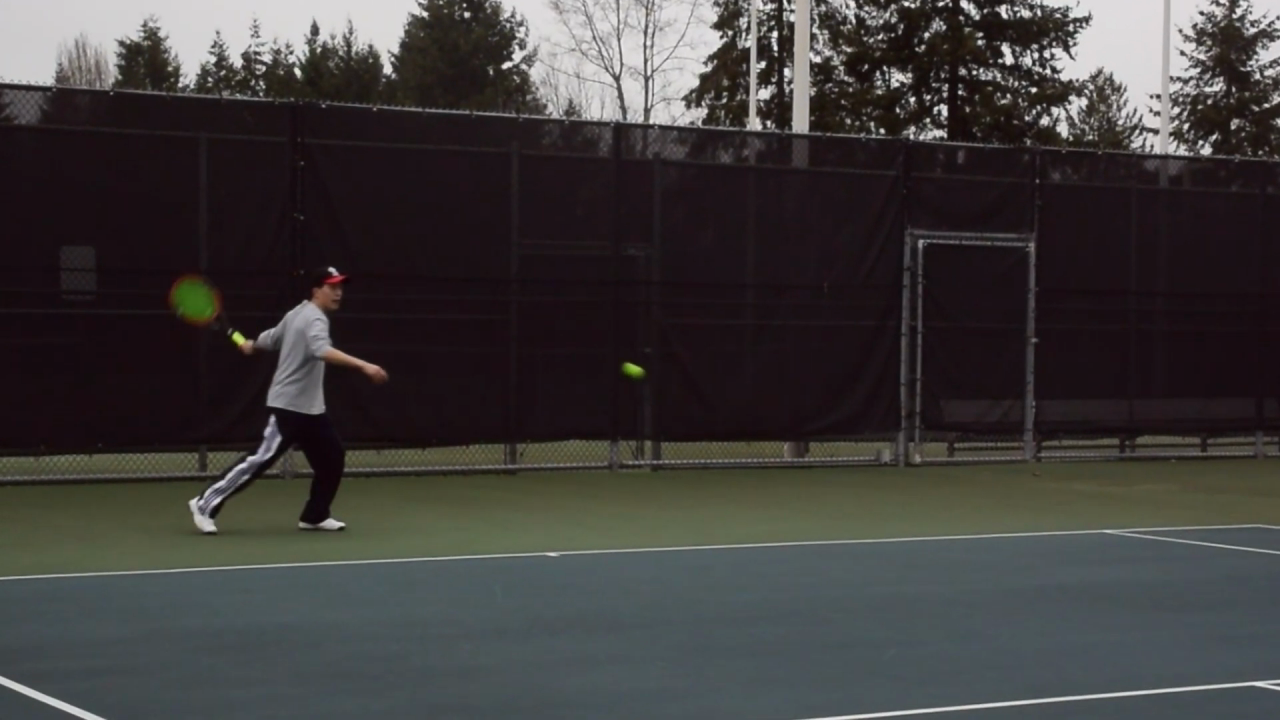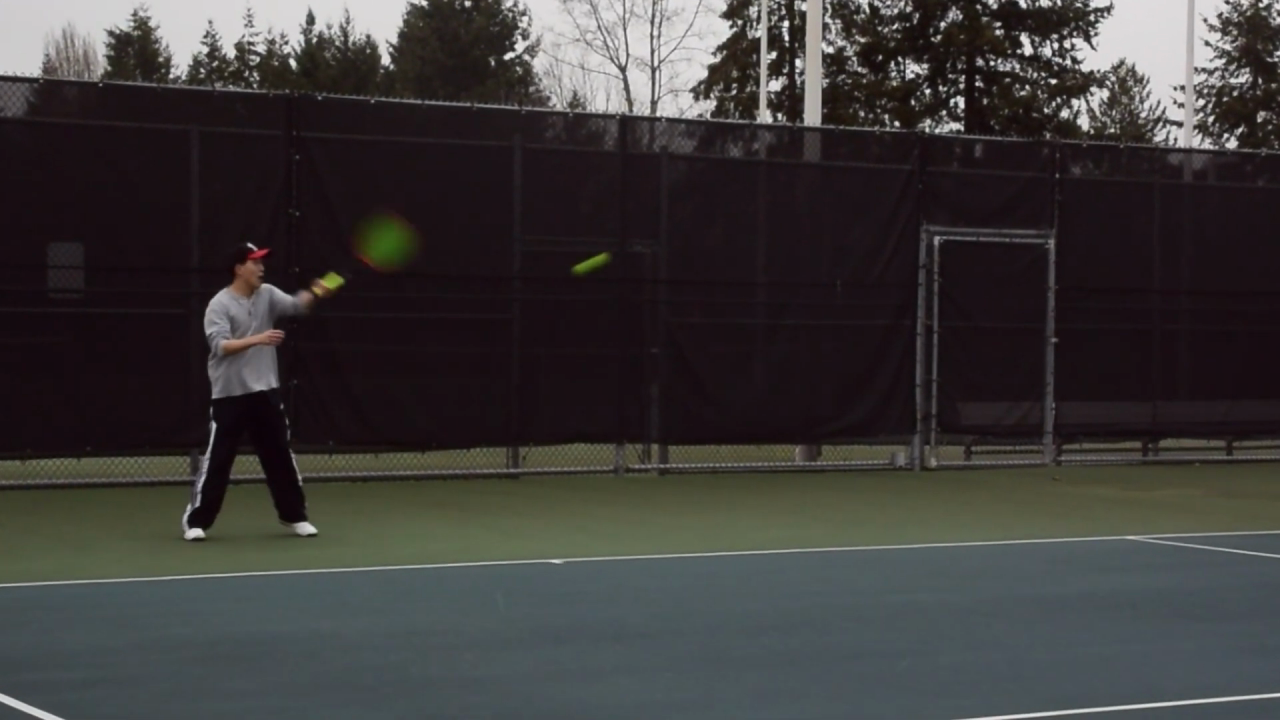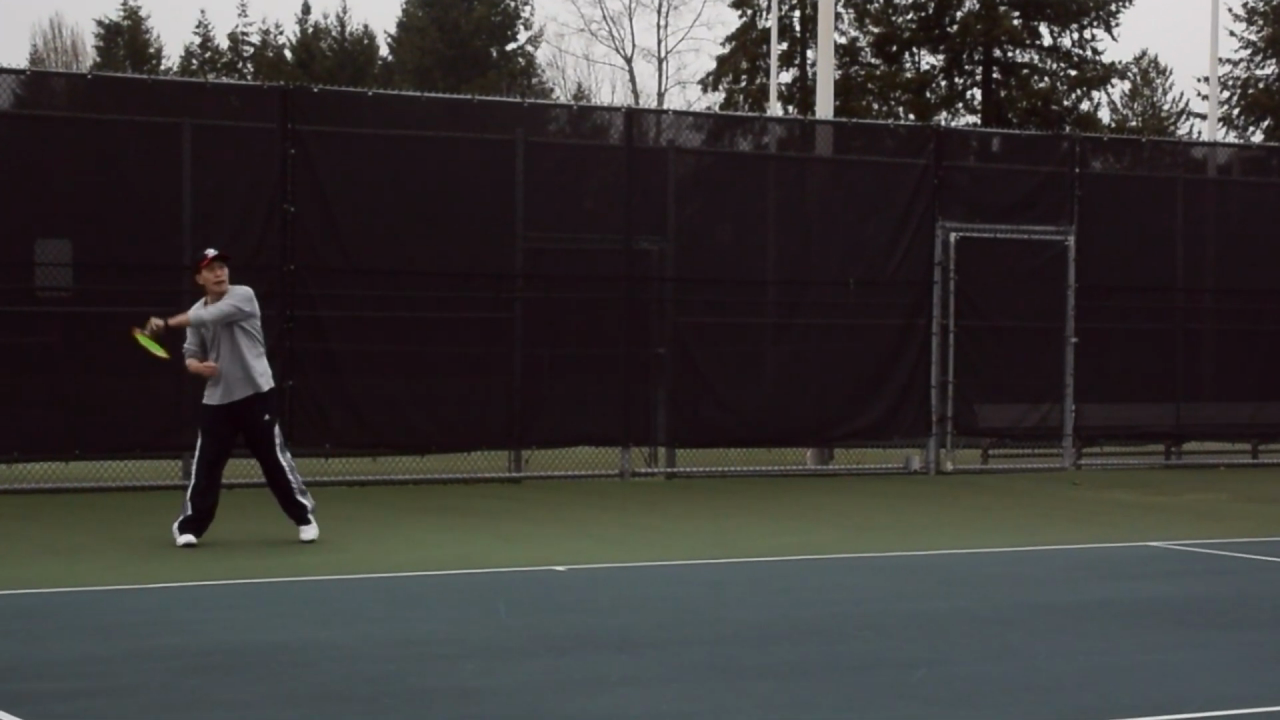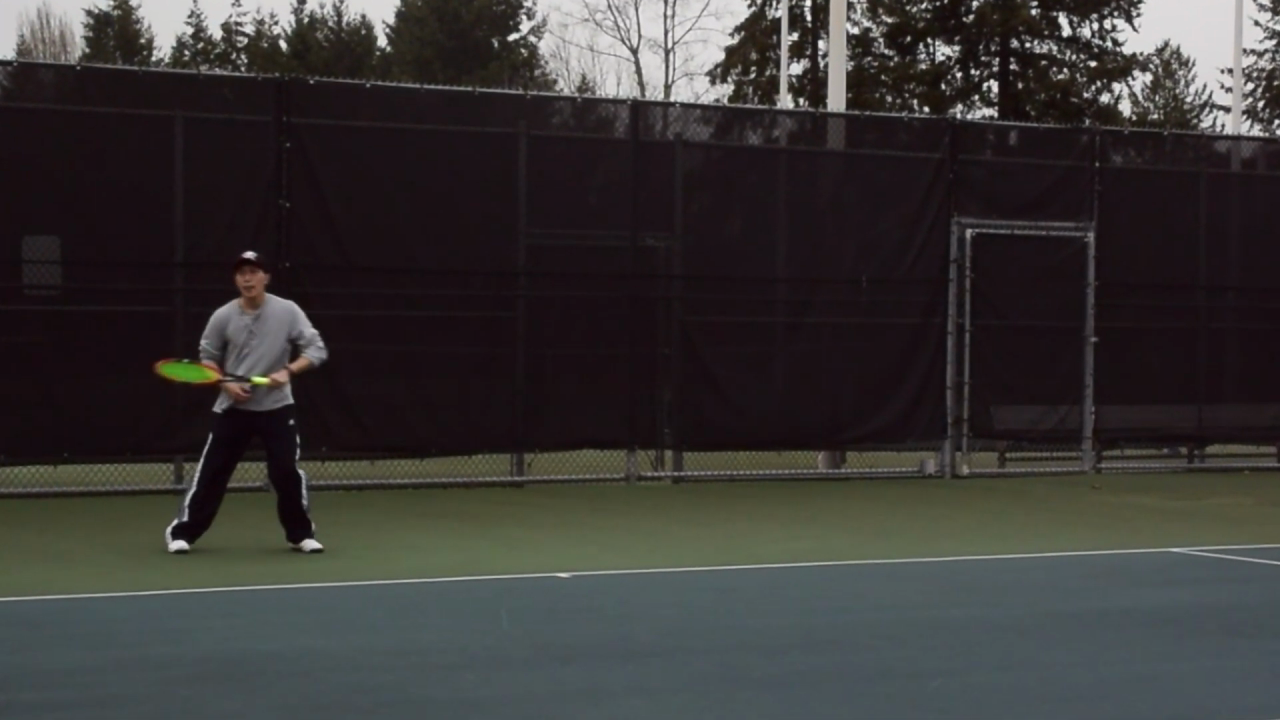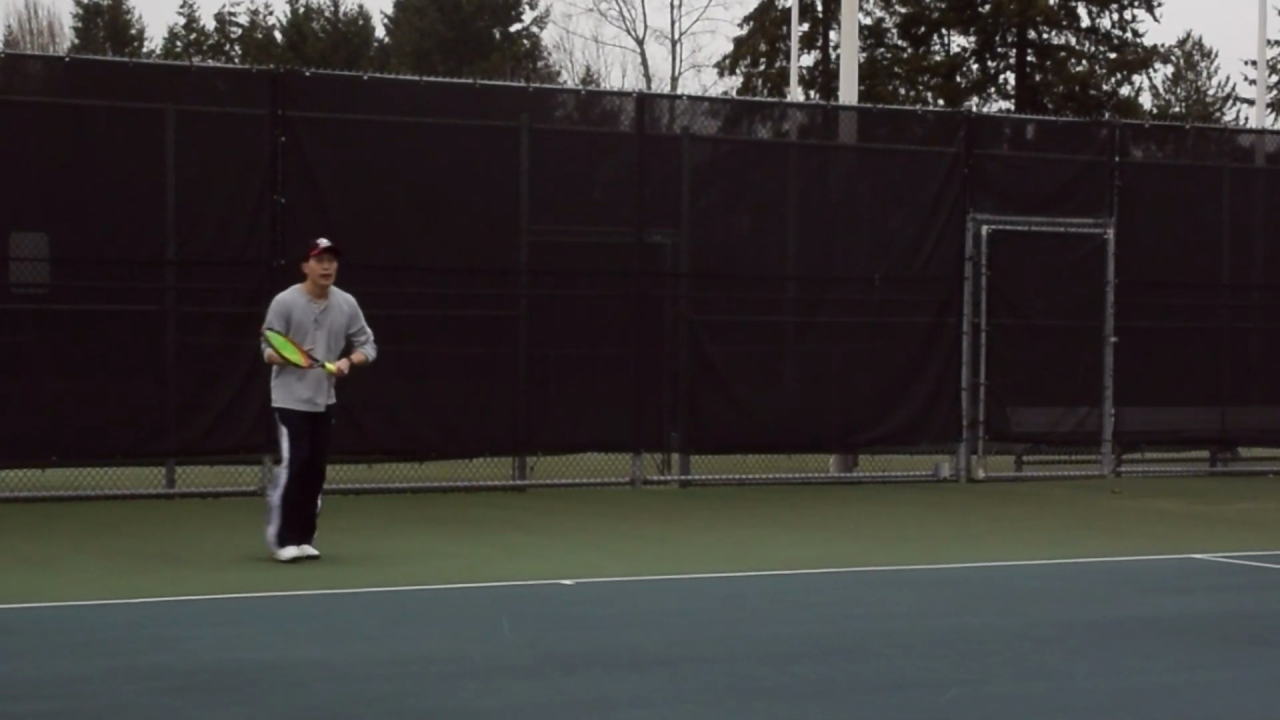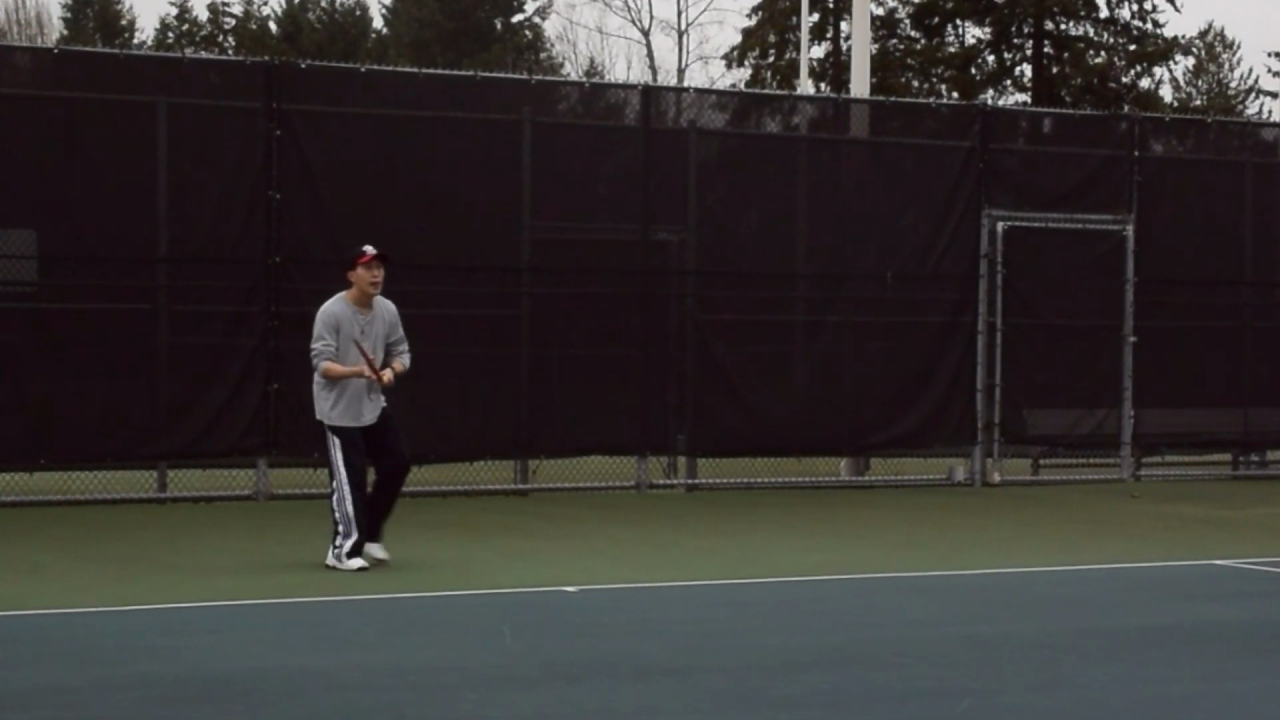
dt=0.7s
person 1, frame 1
left shoulder: (299, 313)
right shoulder: (315, 319)
left elbow: (272, 338)
right elbow: (322, 351)
left wrist: (251, 345)
right wrist: (363, 365)
left hip: (311, 408)
right hip: (288, 406)
left knee: (332, 457)
right knee: (260, 459)
left ankle: (315, 516)
right ankle: (205, 505)
person 1, frame 2
left shoulder: (267, 294)
right shoulder: (219, 304)
left elbow: (295, 306)
right elbow: (220, 346)
left wrist: (313, 293)
right wrist: (256, 339)
left hip: (265, 389)
right hip: (229, 394)
left knee: (279, 453)
right knee: (217, 458)
left ankle: (294, 515)
right ankle: (195, 520)
person 1, frame 3
left shoulder: (243, 296)
right shoulder: (196, 312)
left elbow: (207, 316)
right elbow: (191, 356)
left wrist: (165, 323)
right wrist: (199, 368)
left hip: (255, 393)
right hip: (217, 398)
left knee: (273, 457)
right knee: (206, 463)
left ankle: (304, 515)
right ankle: (189, 526)
person 1, frame 4
left shoulder: (287, 310)
right shoulder: (222, 316)
left elbow: (317, 349)
right elbow: (208, 356)
left wrist: (289, 371)
right wrist: (226, 383)
left hip: (277, 405)
right hip: (234, 407)
left knee: (287, 470)
right knee: (212, 470)
left ankle: (301, 533)
right ankle: (183, 531)
person 1, frame 5
left shoulder: (347, 304)
right shoulder: (285, 302)
left elbow: (368, 345)
right elbow: (269, 351)
left wrist: (348, 361)
right wrist: (292, 359)
left hip: (324, 399)
right hip: (290, 398)
left knee: (314, 469)
right knee: (294, 466)
left ankle: (300, 538)
right ankle: (283, 538)
person 1, frame 6
left shoulder: (388, 310)
right shoulder: (331, 312)
left elbow: (401, 353)
right elbow: (321, 363)
left wrist: (391, 370)
right wrist: (356, 371)
left hip: (374, 405)
right hip: (339, 410)
left knee: (398, 463)
right knee: (350, 478)
left ankle: (369, 533)
right ankle: (344, 550)
